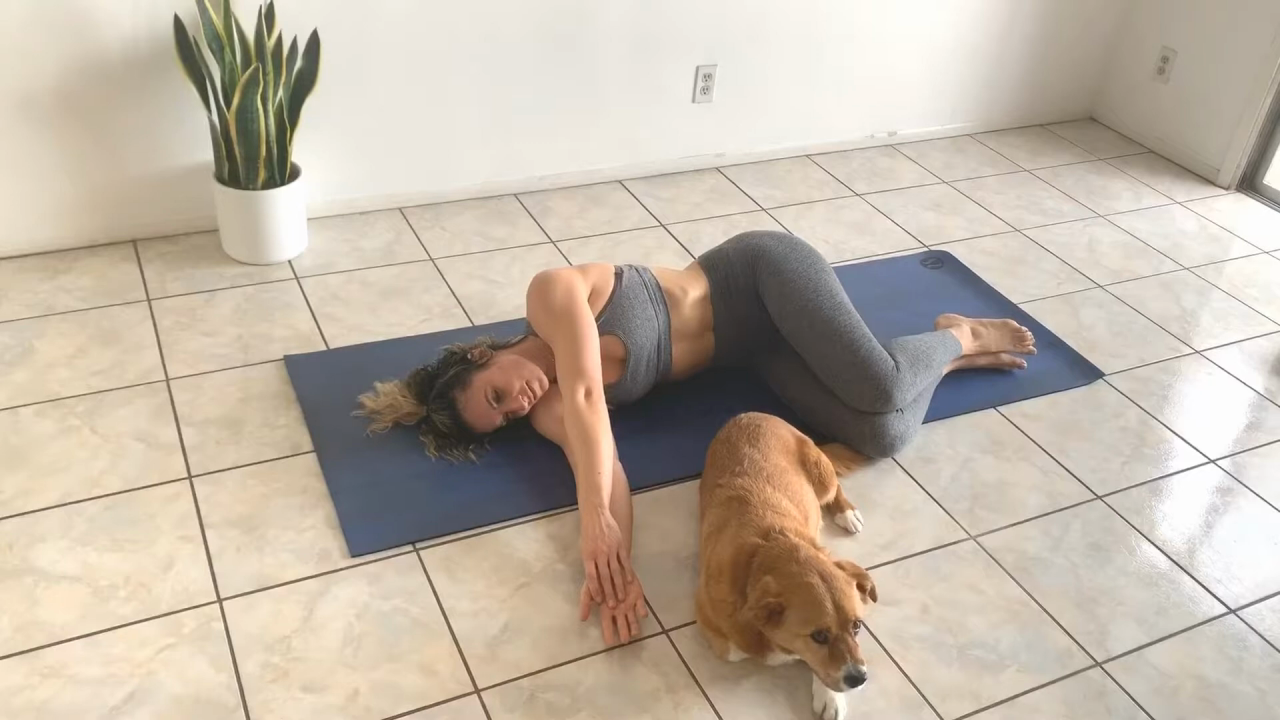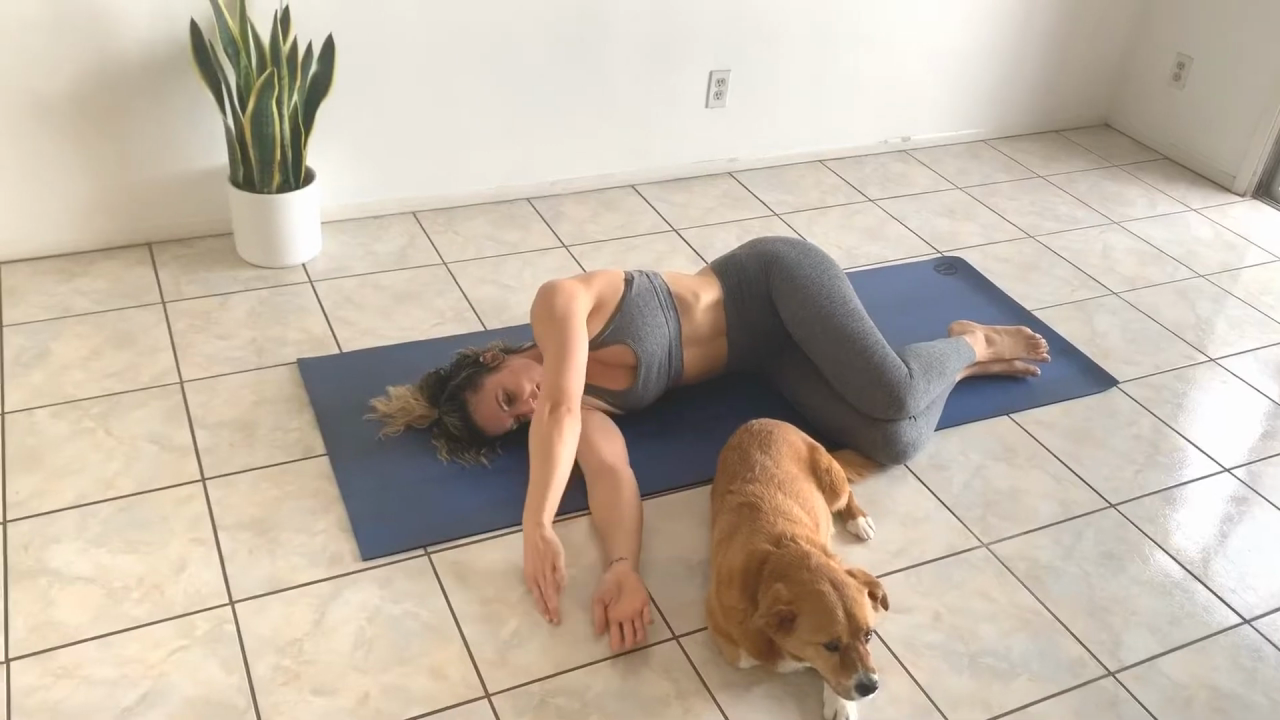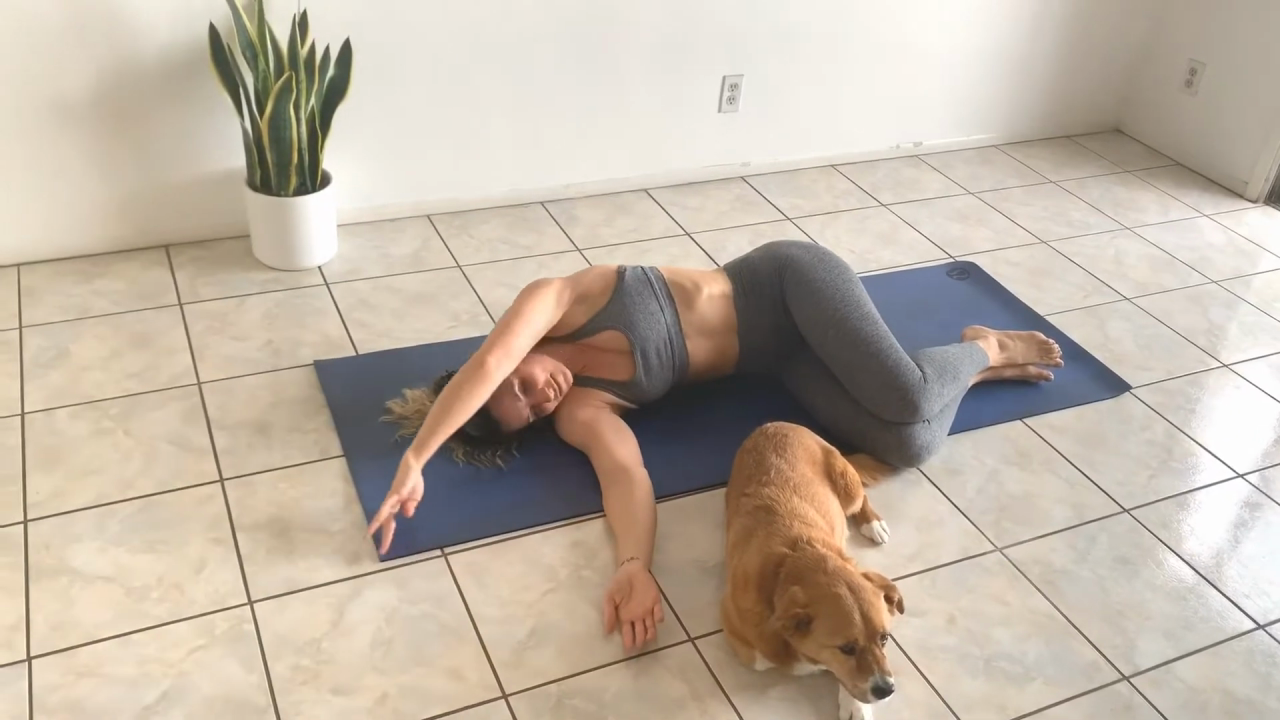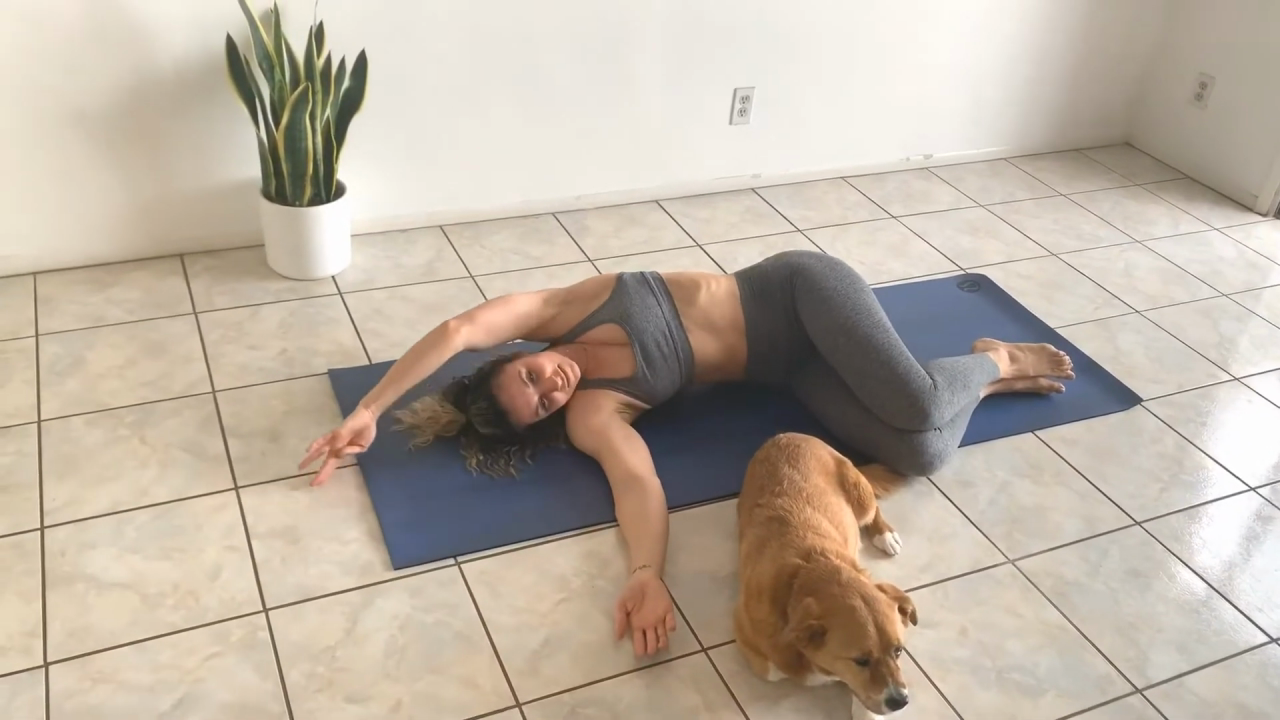
dt=0.7s
person 1, frame 1
left shoulder: (548, 294)
right shoulder: (549, 411)
left elbow: (586, 394)
right elbow: (600, 458)
left wrist: (596, 519)
right wrist: (615, 560)
left hip: (762, 271)
right hip: (750, 347)
left knee: (880, 393)
right knee: (880, 434)
left ankle: (957, 337)
right ankle: (946, 354)
person 1, frame 2
left shoulder: (558, 302)
right shoulder: (585, 413)
left elbow: (560, 405)
right elbow: (611, 471)
left wrist: (537, 527)
right wrist: (622, 566)
left hip: (776, 276)
right hip: (762, 351)
left knee: (892, 397)
right knee: (893, 442)
left ankle: (970, 344)
right ankle: (963, 359)
person 1, frame 3
left shoulder: (555, 302)
right shoulder: (580, 413)
left elbow: (486, 364)
right elbow: (624, 471)
left wrist: (414, 457)
right wrist: (633, 566)
left hip: (789, 279)
right hip: (773, 356)
left knee: (907, 401)
right knee: (906, 445)
left ankle: (984, 349)
right ankle: (980, 361)
person 1, frame 4
left shoulder: (556, 310)
right shoulder: (591, 416)
left elbow: (459, 330)
right elbow: (637, 480)
right wrist: (646, 572)
left hip: (797, 288)
right hip: (783, 367)
left knee: (916, 409)
right knee: (916, 454)
left ankle: (992, 362)
right ankle: (986, 374)
